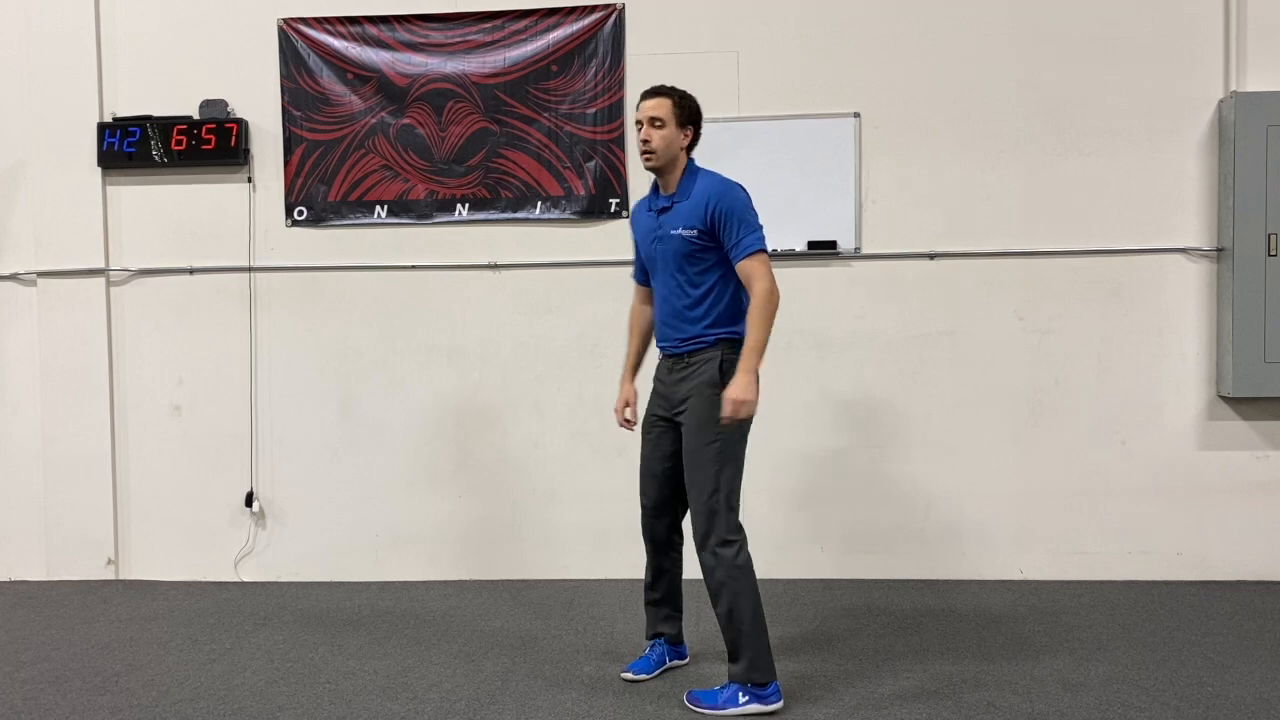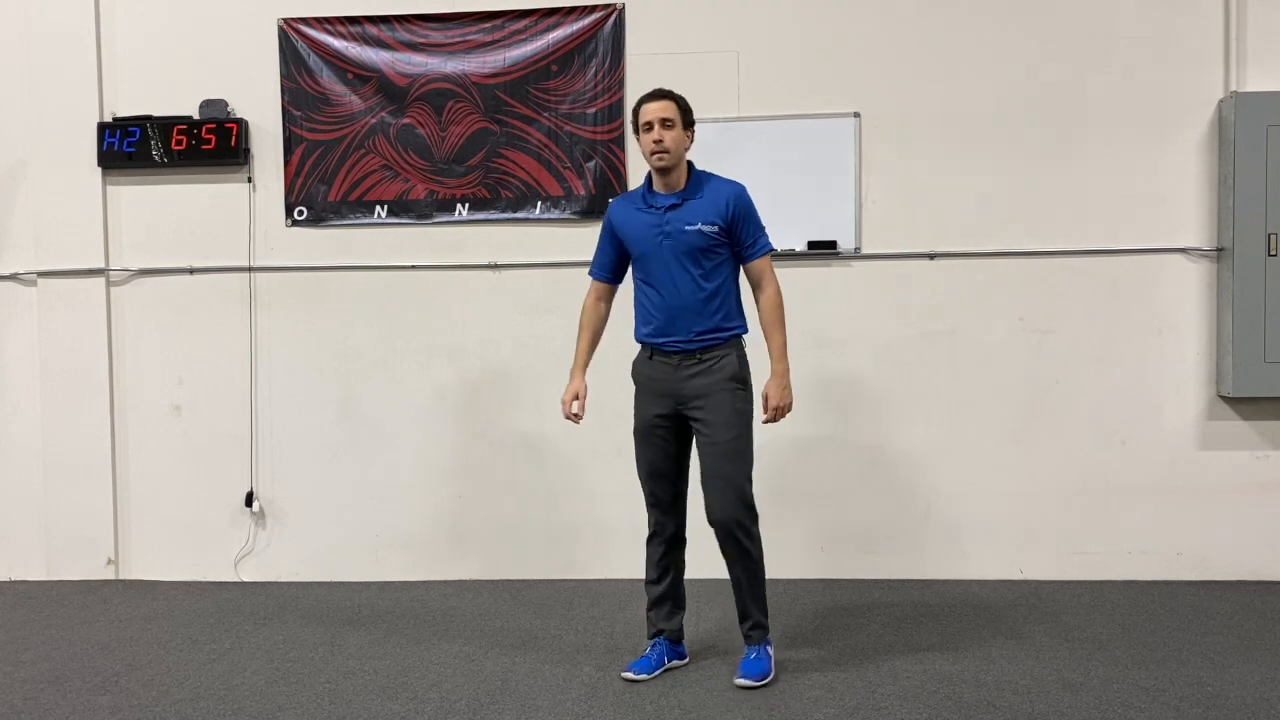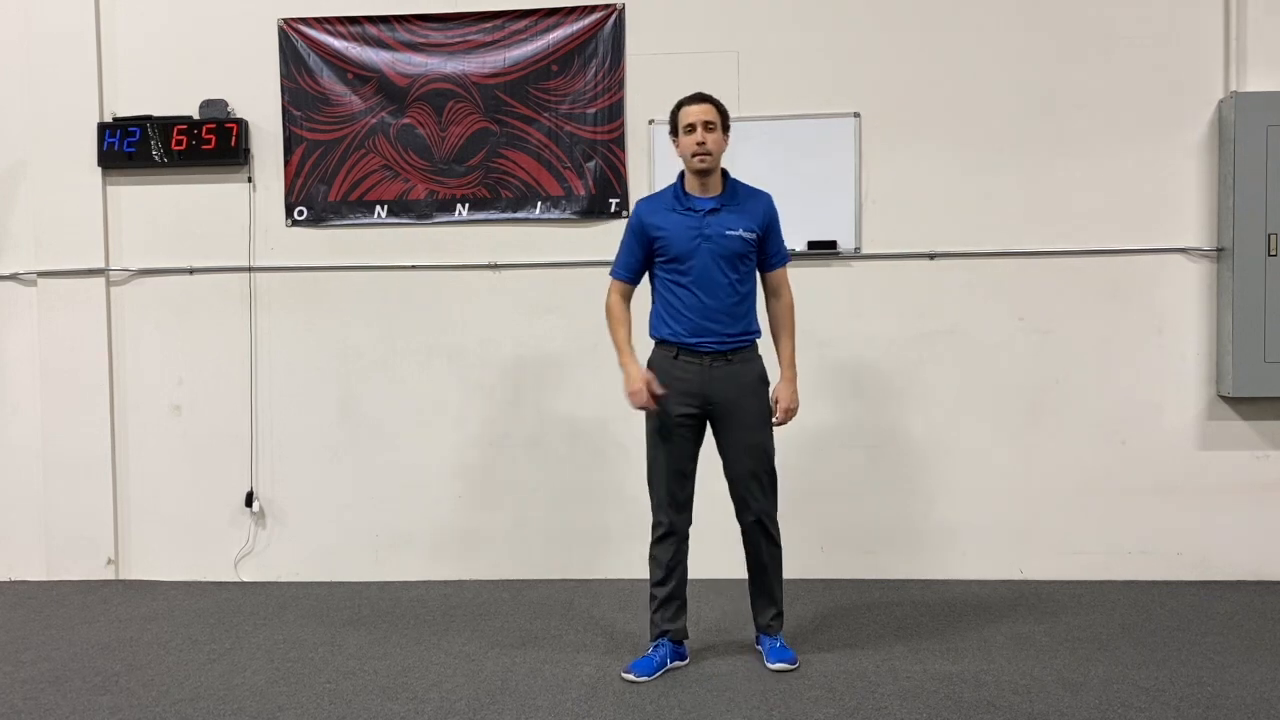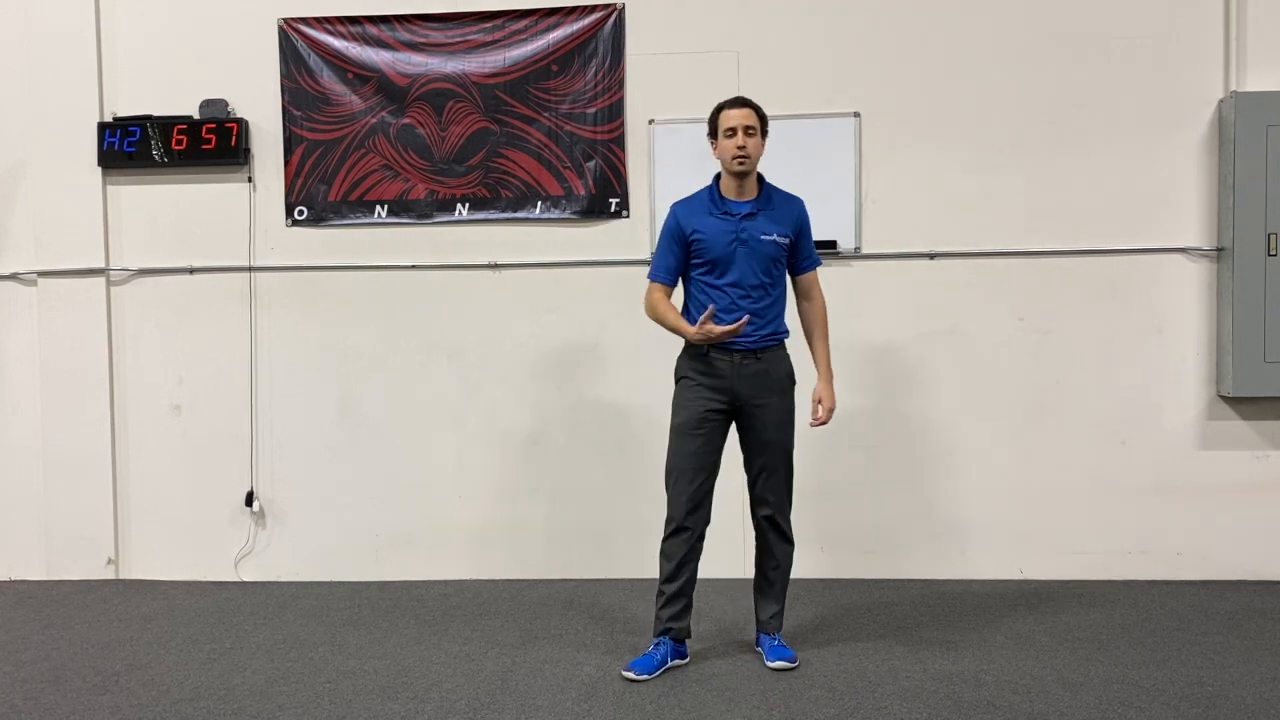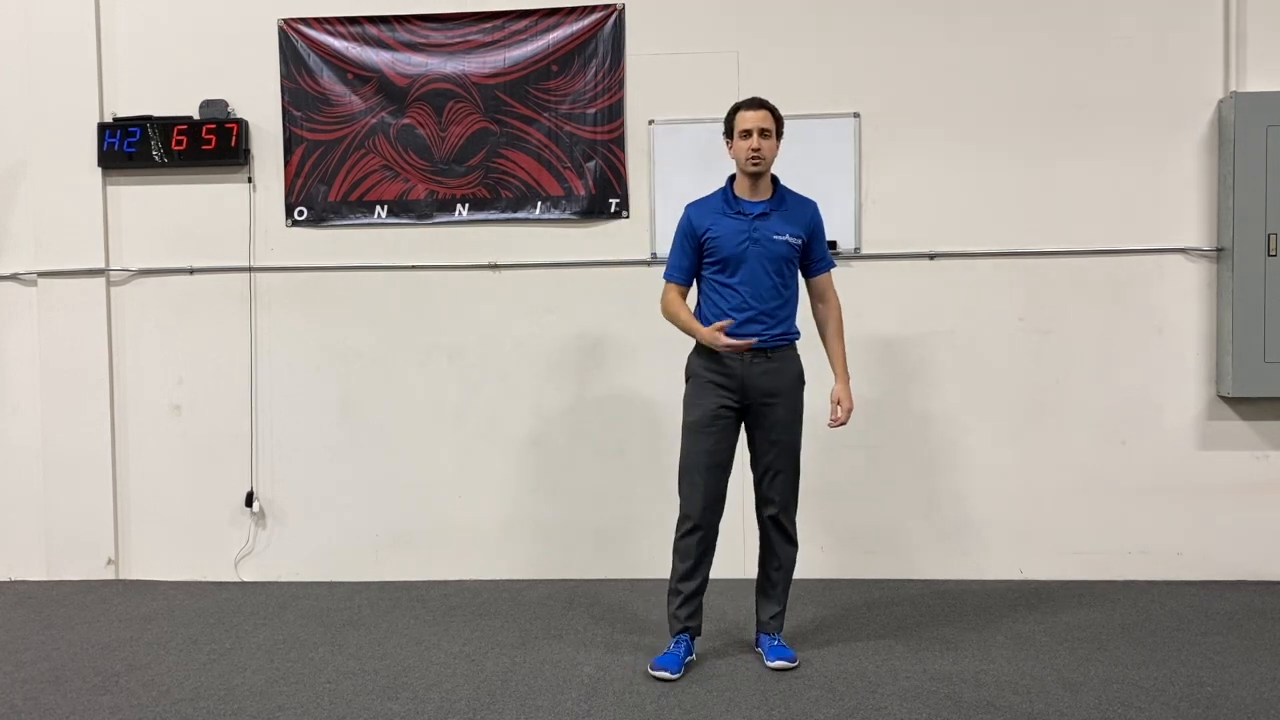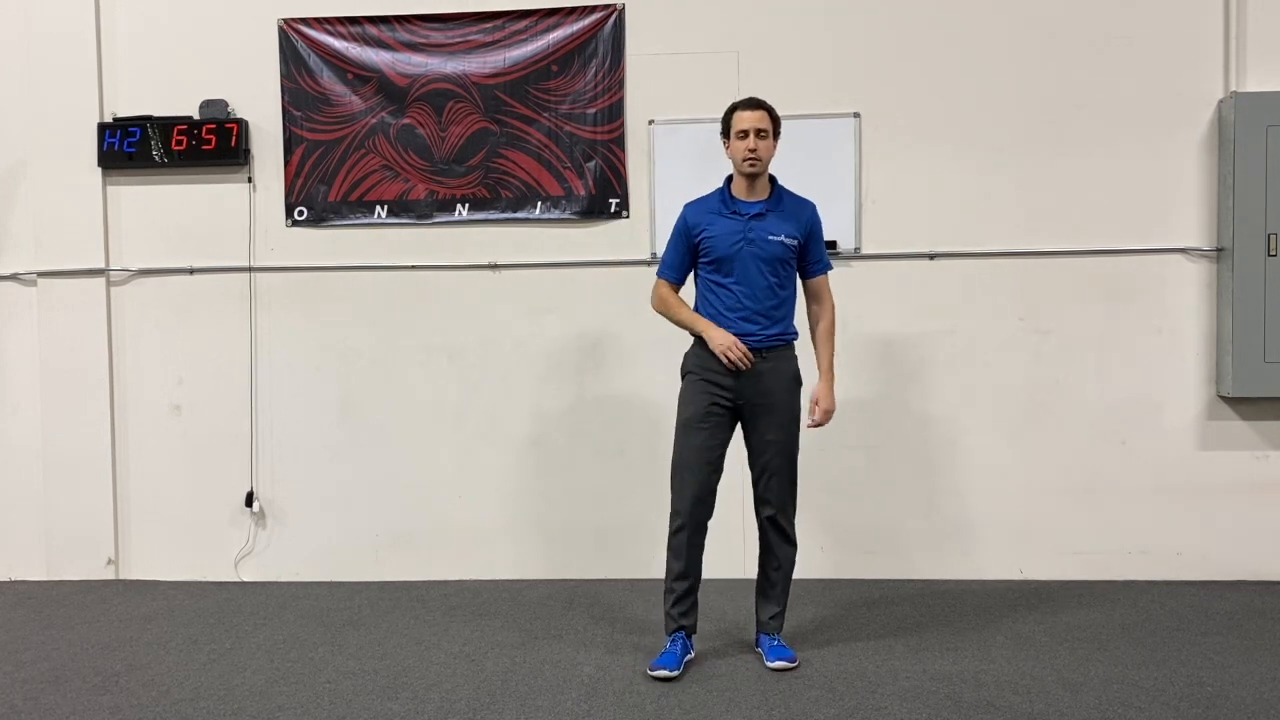
dt=0.3s
person 1, frame 1
left shoulder: (721, 196)
right shoulder: (644, 213)
left elbow: (763, 288)
left wrist: (747, 373)
right wrist: (628, 378)
left hip: (717, 376)
right hip: (672, 382)
left knee: (715, 525)
right knee: (657, 517)
right ankle: (665, 637)
person 1, frame 2
left shoulder: (729, 198)
right shoulder: (622, 213)
left elbow: (765, 285)
right elbow: (599, 296)
left wrist: (780, 369)
right wrist: (578, 373)
left hip: (720, 369)
right hip: (655, 373)
left knee: (731, 509)
right knee: (663, 516)
left ankle: (757, 638)
right ankle: (665, 637)
person 1, frame 3
left shoulder: (757, 207)
right shoulder: (649, 214)
left elbow: (778, 294)
right elbow: (618, 295)
left wrist: (788, 375)
right wrist: (629, 364)
left hip: (741, 371)
right hip: (673, 372)
left knee: (757, 510)
right knee: (670, 515)
left ankle: (769, 629)
right ankle: (668, 638)
person 1, frame 4
left shoulder: (791, 211)
right shoulder: (685, 214)
left elbow: (810, 297)
right elbow: (655, 298)
left wrist: (824, 375)
right wrist: (694, 330)
left hip: (769, 371)
right hip: (702, 372)
left knee: (773, 509)
right knee: (685, 508)
left ankle: (769, 630)
right ankle: (670, 636)
person 1, frame 5
left shoulder: (804, 214)
right shoulder: (699, 215)
left elbow: (824, 299)
right elbow: (671, 297)
left wrist: (841, 377)
right wrist: (704, 333)
left hip: (779, 370)
right hip: (712, 370)
left knee: (777, 508)
right knee: (698, 507)
left ankle: (769, 628)
right ankle: (682, 633)
person 1, frame 6
left shoulder: (801, 214)
right shoulder: (697, 215)
left elbow: (820, 301)
right elbow: (662, 292)
left wrist: (825, 379)
right wrist: (709, 330)
left hip: (776, 371)
right hip: (709, 369)
left knee: (776, 508)
right knee: (689, 504)
left ankle: (770, 629)
right ankle: (679, 633)
